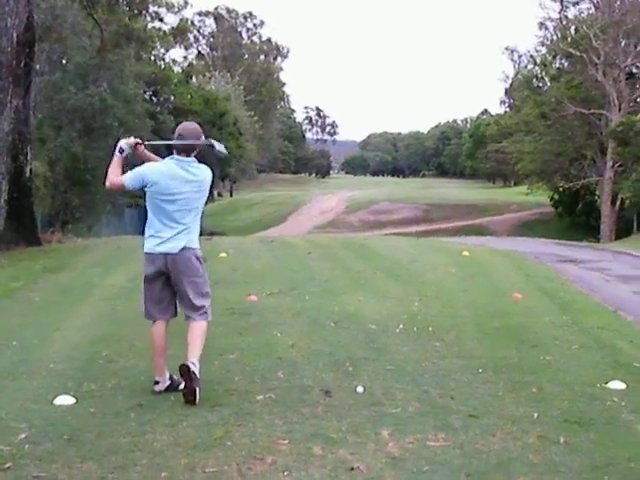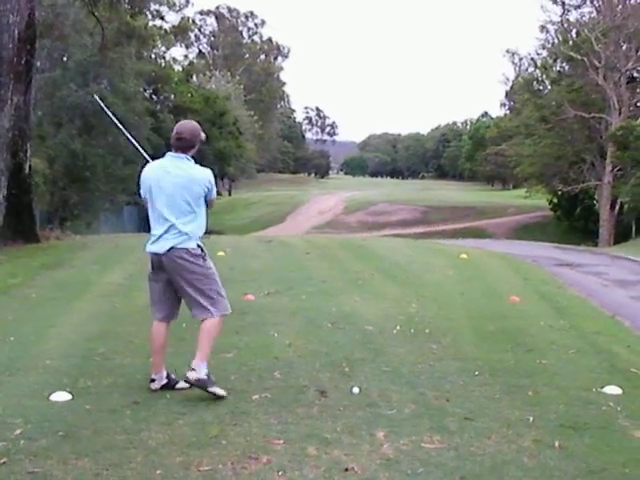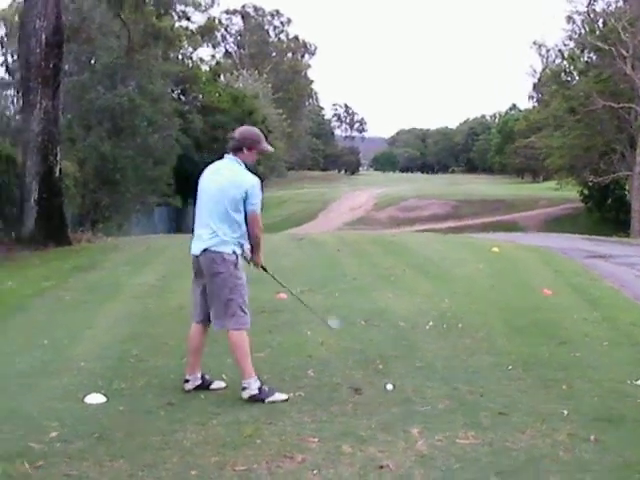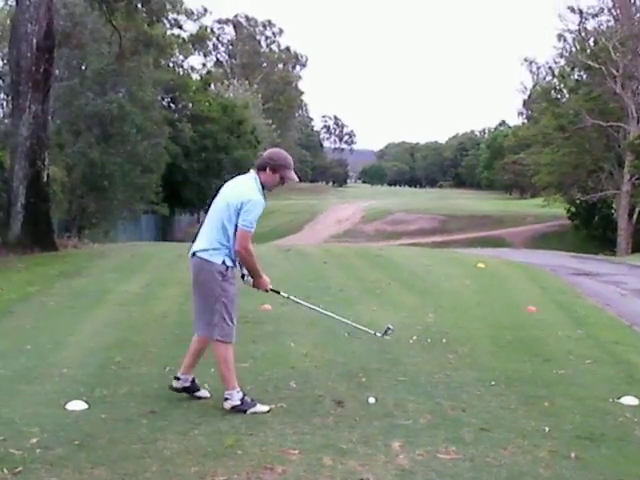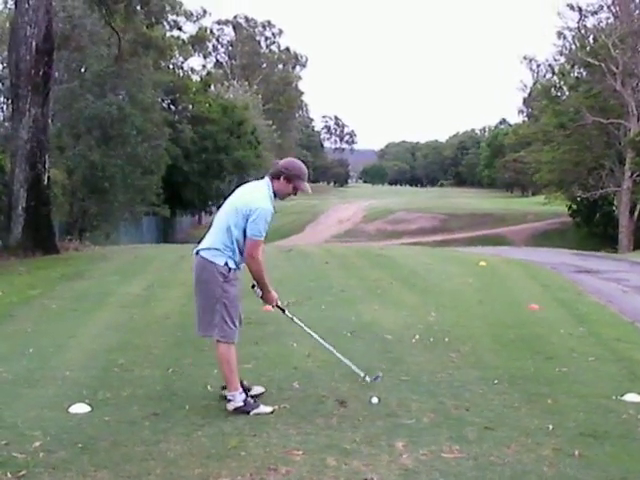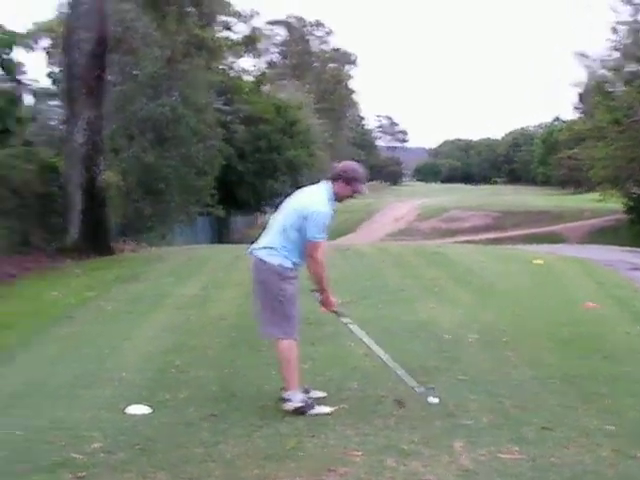
dt=0.3s
person 1, frame 1
left shoulder: (150, 172)
right shoulder: (204, 174)
left elbow: (112, 183)
left wrist: (119, 153)
right wrist: (147, 154)
left hip: (154, 253)
right hip: (186, 253)
left knee: (159, 317)
right knee: (199, 313)
left ankle: (162, 378)
right ankle: (192, 365)
person 1, frame 2
left shoulder: (150, 170)
right shoulder: (203, 175)
left hip: (157, 251)
right hip: (187, 251)
left knee: (162, 315)
right knee: (214, 309)
left ankle: (158, 376)
right ankle: (199, 369)
person 1, frame 3
left shoulder: (209, 172)
right shoulder: (249, 181)
right elbow: (254, 229)
right wrist: (257, 253)
left hip: (201, 250)
right hip: (224, 255)
left knee: (201, 318)
right knee: (235, 321)
left ankle: (193, 377)
right ankle: (251, 385)
person 1, frame 4
left shoulder: (238, 182)
right shoulder: (253, 198)
right elbow: (242, 248)
left wrist: (250, 272)
right wrist: (259, 277)
left hip: (204, 257)
right hip: (216, 264)
left knee: (209, 326)
right knee: (222, 331)
left ankle: (184, 377)
right ankle: (233, 396)
person 1, frame 5
left shoulder: (254, 188)
right shoulder: (262, 205)
right elbow: (252, 256)
right wrist: (266, 291)
left hip: (214, 260)
right hip: (218, 265)
left knee: (227, 328)
right knee: (225, 332)
left ankle: (234, 384)
right ankle: (235, 397)
person 1, frame 6
left shoulder: (314, 192)
right shoulder: (320, 207)
right elbow: (315, 257)
right wrist: (326, 293)
left hip: (272, 260)
right hip: (276, 265)
left knee: (287, 328)
right knee: (287, 331)
left ankle: (293, 388)
right ankle: (294, 398)
